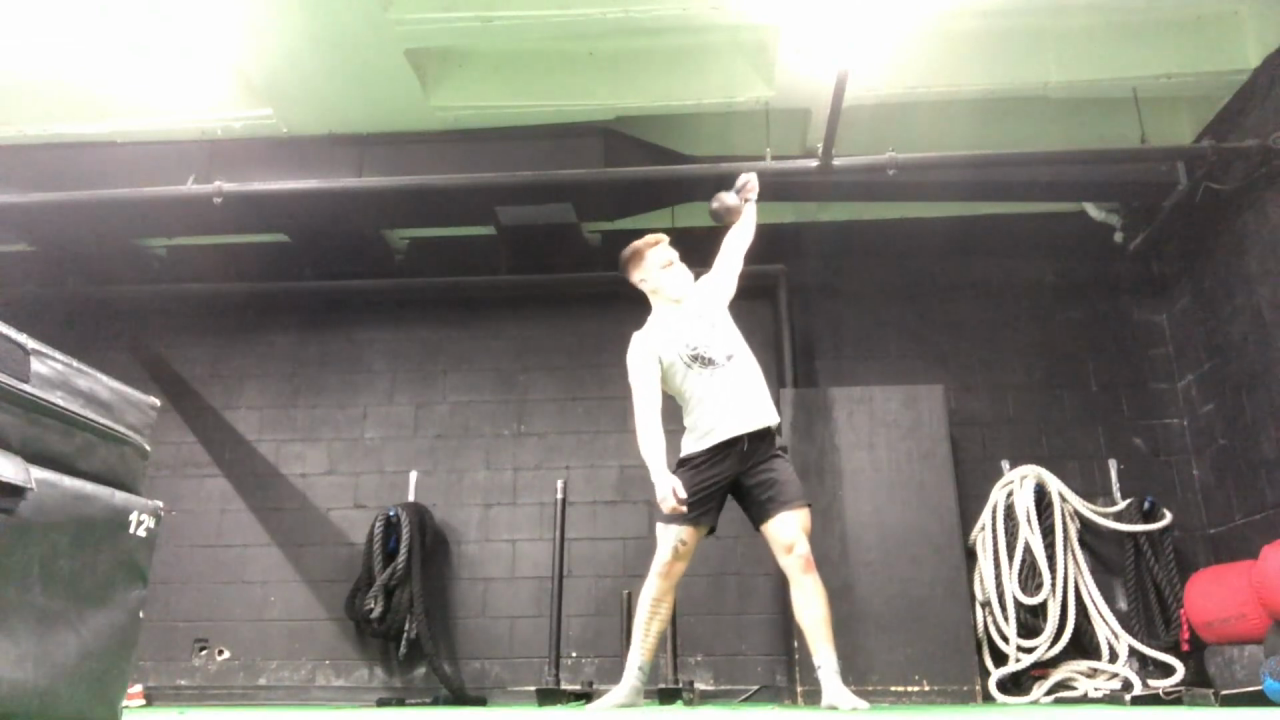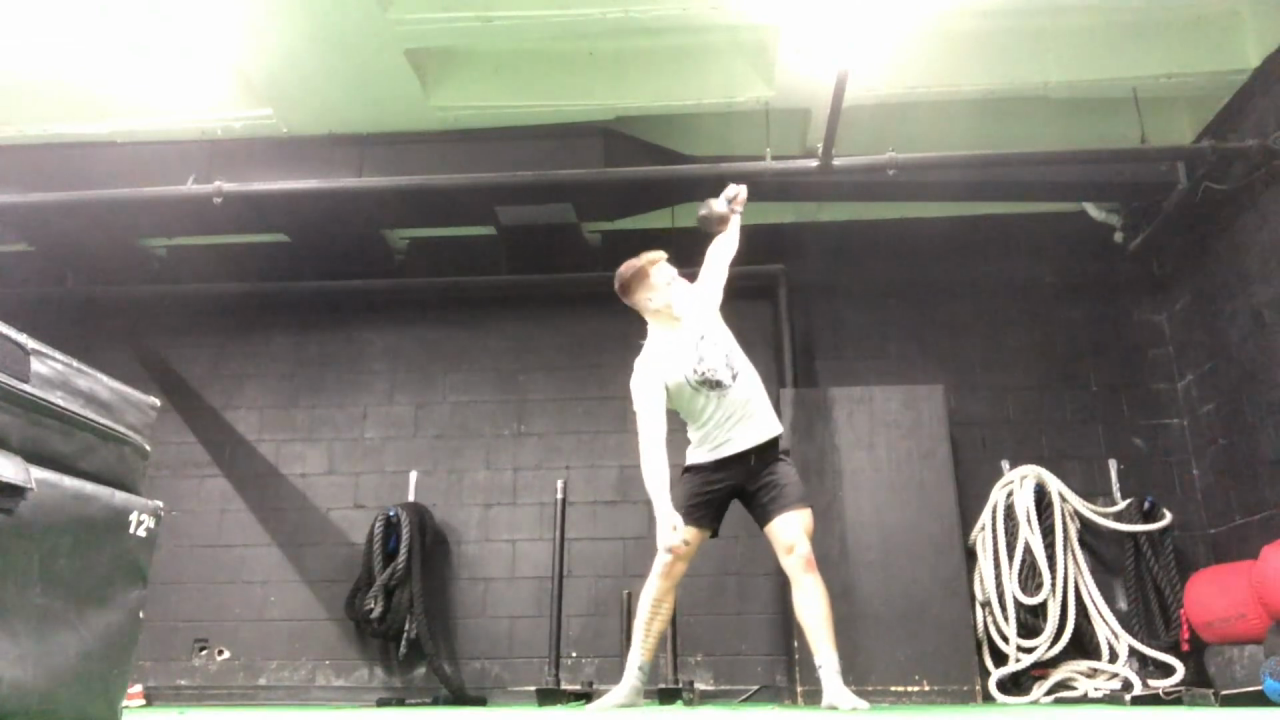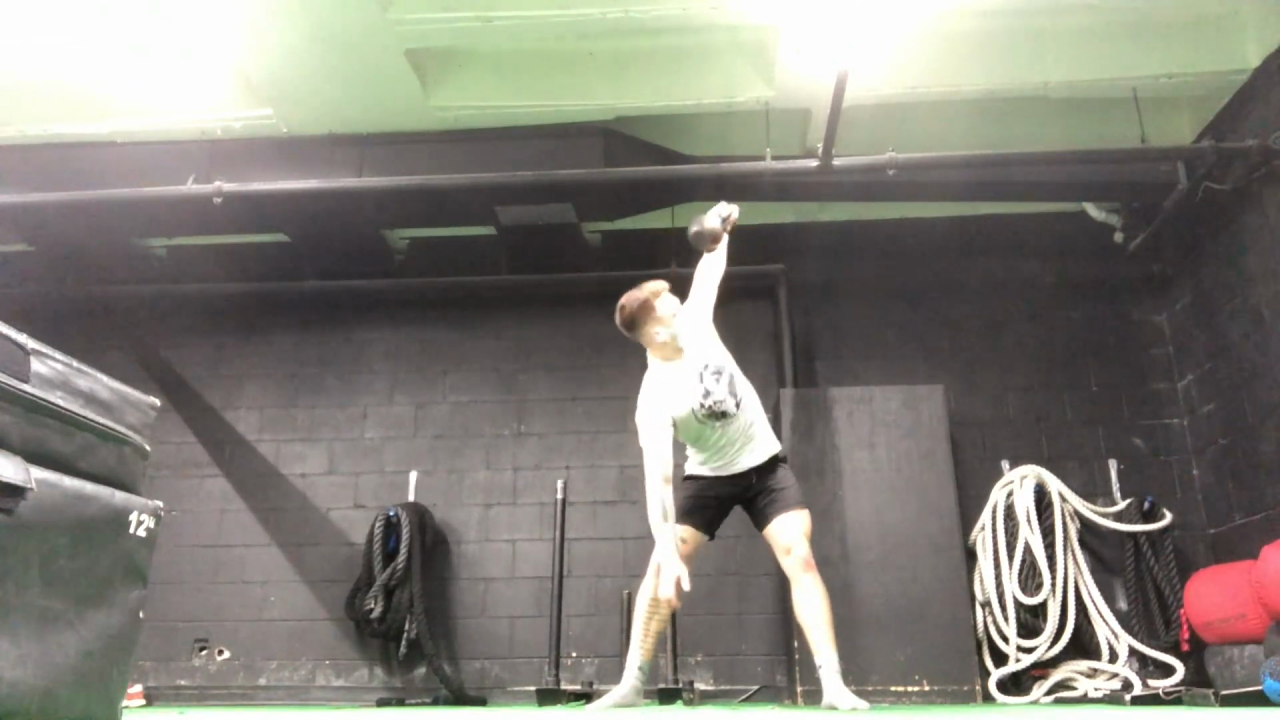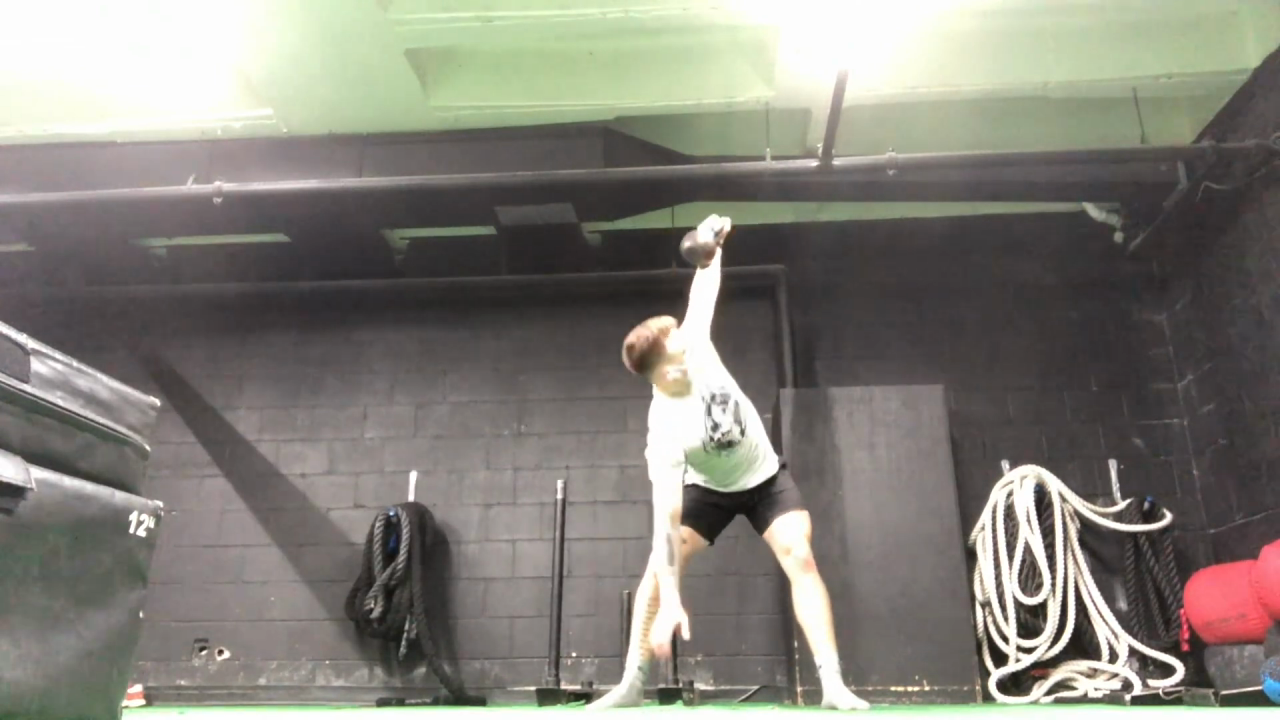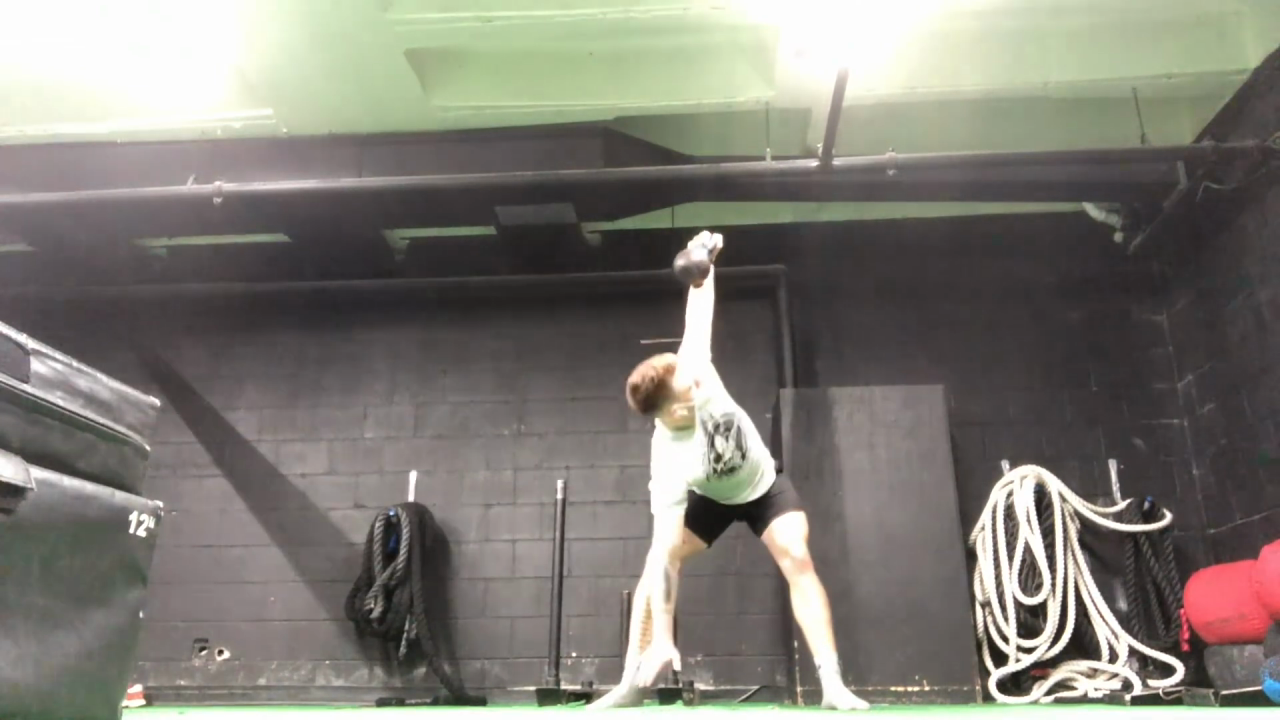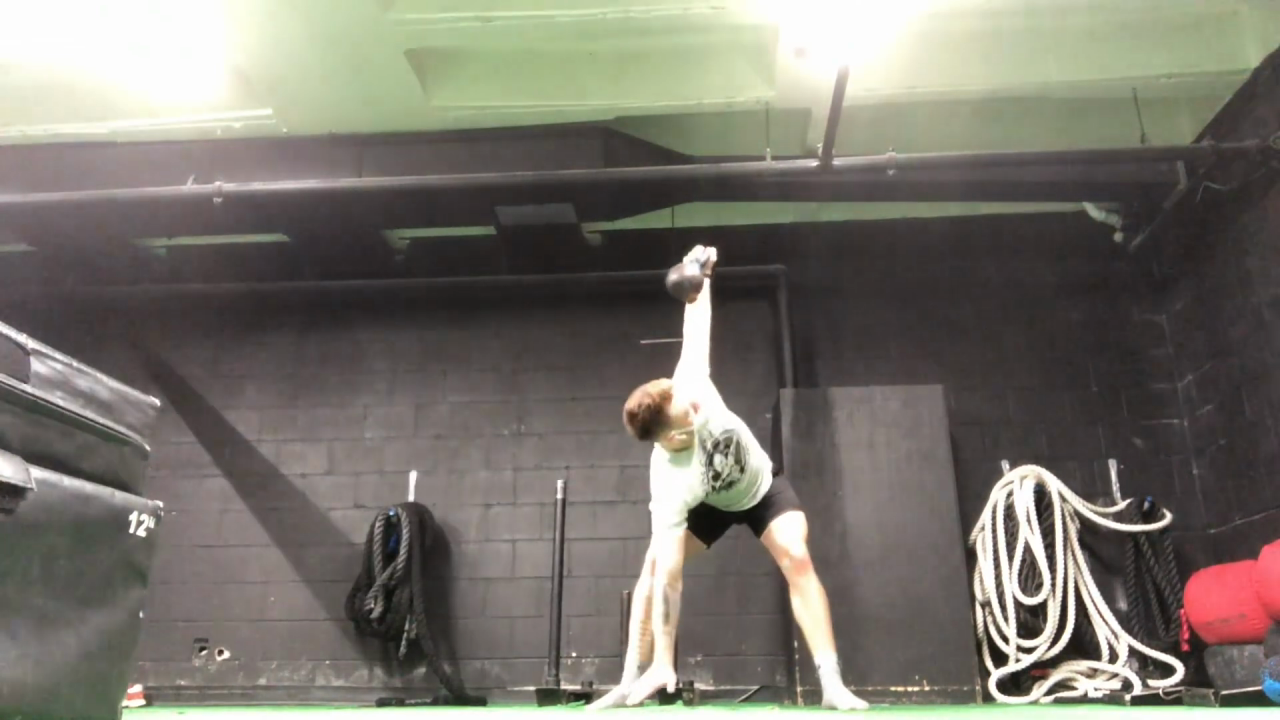
dt=0.3s
person 1, frame 1
left shoulder: (708, 297)
right shoulder: (646, 342)
left elbow: (737, 244)
right elbow: (646, 413)
left wrist: (749, 200)
right wrist: (660, 474)
left hip: (761, 444)
right hip: (704, 454)
left knee: (798, 555)
right knee: (667, 563)
left ankle: (832, 684)
right ankle: (632, 684)
person 1, frame 2
left shoulder: (698, 305)
right shoulder: (650, 368)
left elbow: (721, 252)
right elbow: (651, 443)
left wrist: (732, 212)
right wrist: (665, 513)
left hip: (766, 452)
right hip: (710, 463)
left knee: (800, 555)
right knee: (667, 563)
left ankle: (833, 685)
right ankle: (632, 684)
person 1, frame 3
left shoulder: (694, 326)
right shoulder: (656, 398)
left elbow: (710, 271)
right elbow: (657, 478)
right wrist: (668, 552)
left hip: (765, 464)
right hip: (710, 476)
left knee: (800, 558)
right knee: (661, 568)
left ankle: (833, 685)
right ankle: (631, 684)
person 1, frame 4
left shoulder: (691, 351)
right shoulder: (666, 431)
left elbow: (703, 293)
right elbow: (666, 518)
left wrist: (711, 247)
right wrist: (671, 601)
left hip: (767, 476)
right hip: (710, 489)
left knee: (800, 558)
right knee: (660, 561)
left ankle: (833, 684)
right ankle: (632, 683)
person 1, frame 5
left shoulder: (693, 373)
right shoulder: (671, 464)
left elbow: (699, 311)
right elbow: (667, 554)
left wrist: (705, 263)
right wrist: (661, 639)
left hip: (765, 483)
right hip: (711, 498)
left knee: (797, 558)
right knee: (657, 562)
left ankle: (833, 684)
right ankle: (632, 683)
person 1, frame 6
left shoulder: (689, 388)
right shoulder: (671, 485)
left elbow: (696, 329)
right elbow: (670, 576)
left wrist: (701, 277)
right wrist: (662, 662)
left hip: (763, 485)
right hip: (710, 504)
left knee: (796, 557)
right knee: (654, 563)
left ankle: (832, 684)
right ankle: (631, 679)
